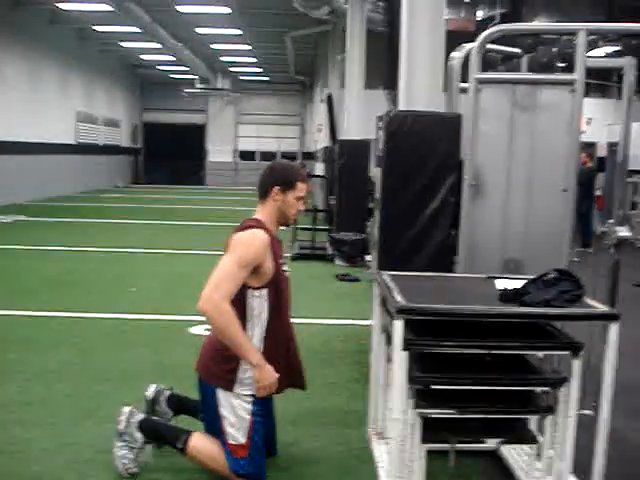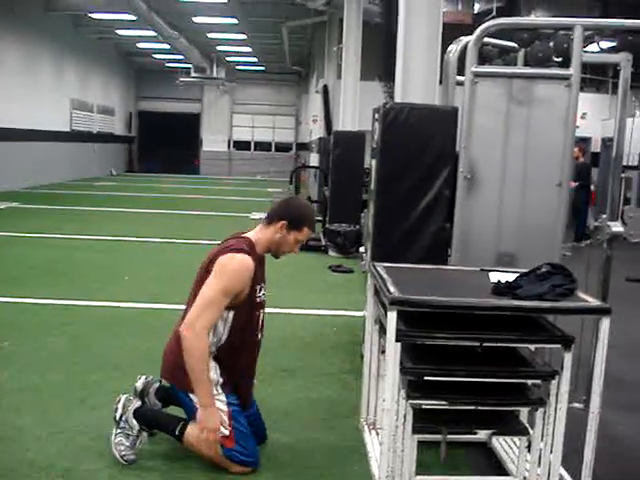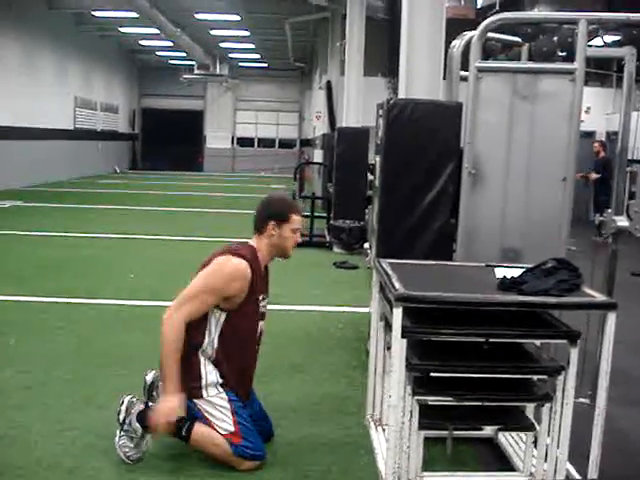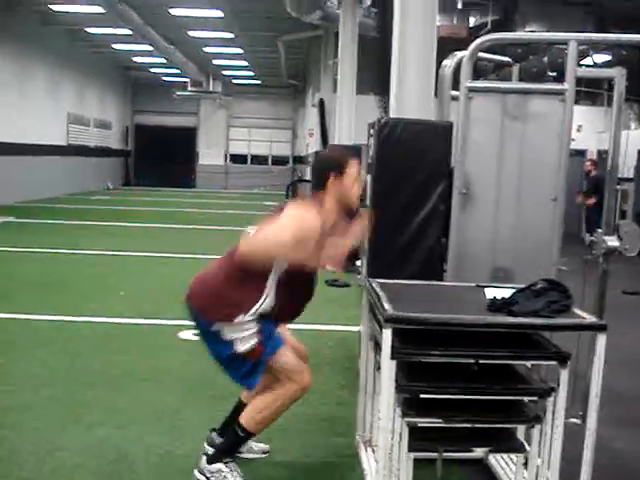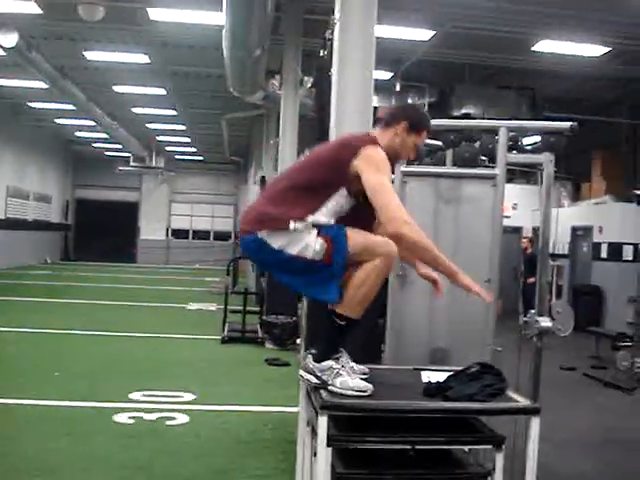
dt=1s
person 1, frame 1
left shoulder: (267, 238)
right shoulder: (254, 238)
right elbow: (211, 303)
right wrist: (258, 364)
left hip: (245, 367)
right hip: (234, 371)
left knee: (266, 448)
left ankle: (170, 402)
right ankle: (145, 427)
person 1, frame 2
left shoulder: (251, 252)
right shoulder: (239, 261)
right elbow: (192, 329)
left wrist: (245, 375)
right wrist: (207, 406)
left hip: (222, 363)
right hip: (197, 367)
left knee: (256, 434)
right knee: (243, 459)
left ankle: (159, 394)
right ankle: (141, 415)
person 1, frame 3
left shoulder: (258, 264)
right shoulder: (237, 266)
right elbow: (175, 318)
right wrist: (173, 393)
left hip: (222, 367)
right hip: (200, 369)
left knee: (262, 434)
right knee: (249, 457)
left ankle: (161, 390)
right ankle: (141, 417)
person 1, frame 4
left shoulder: (312, 214)
right shoulder: (308, 218)
right elbow: (249, 249)
left wrist: (346, 239)
right wrist: (321, 255)
left hip: (233, 303)
right hip: (219, 307)
left knee: (297, 357)
right knee: (298, 379)
left ankle: (225, 437)
person 1, frame 5
left shoulder: (358, 150)
right shoulder: (371, 154)
left elbow: (366, 225)
right elbow: (397, 226)
left wrist: (420, 266)
right wrist: (455, 273)
left hip: (269, 229)
right hip: (270, 232)
left knee: (363, 256)
right knee: (381, 254)
left ankle: (327, 352)
right ankle: (324, 360)
